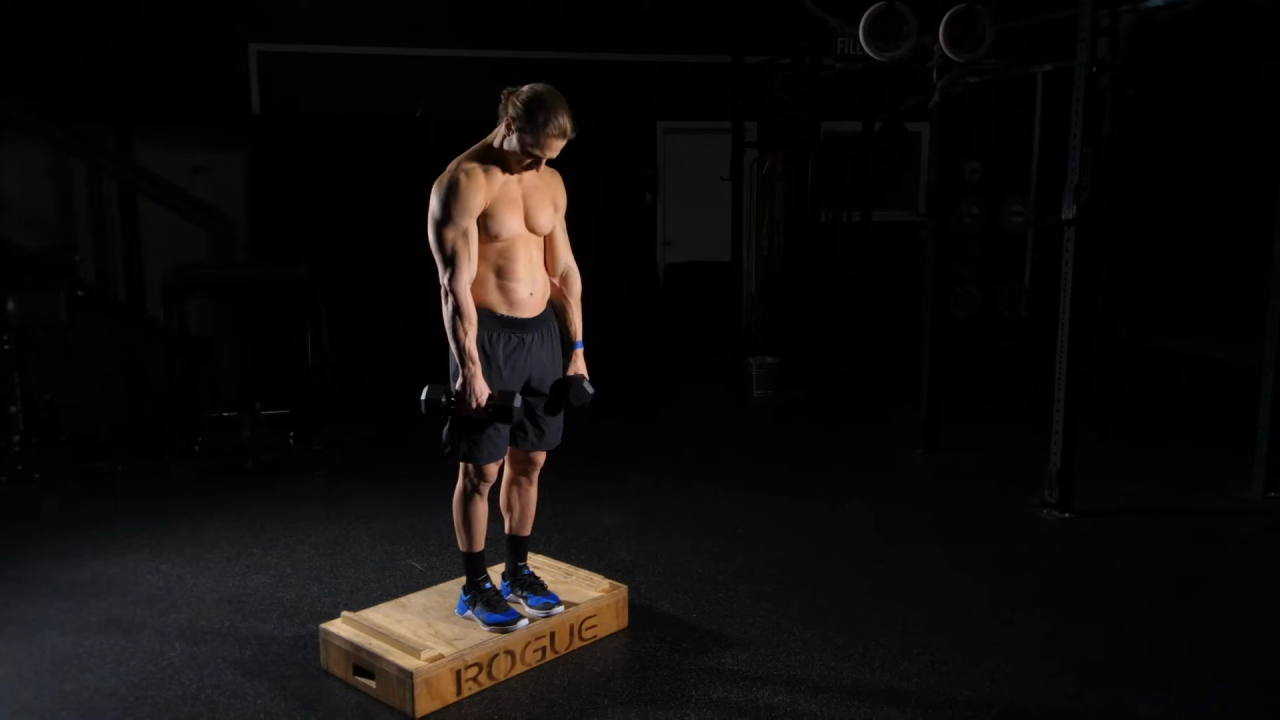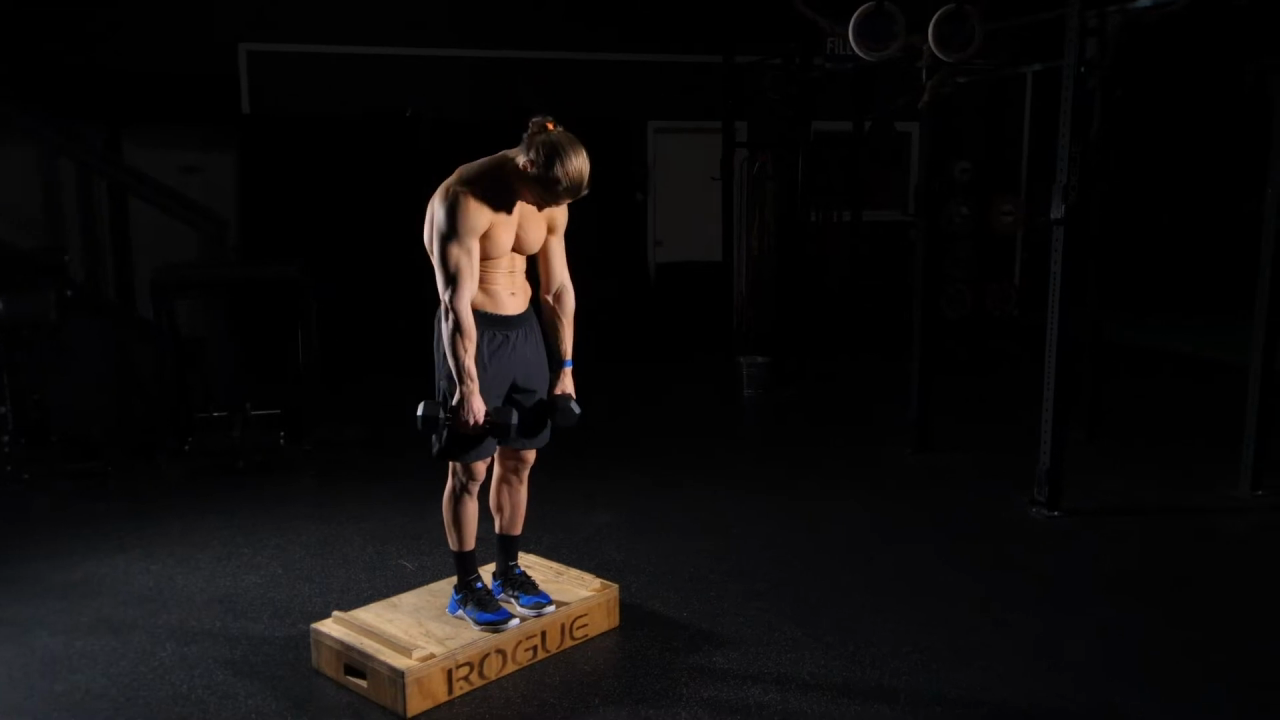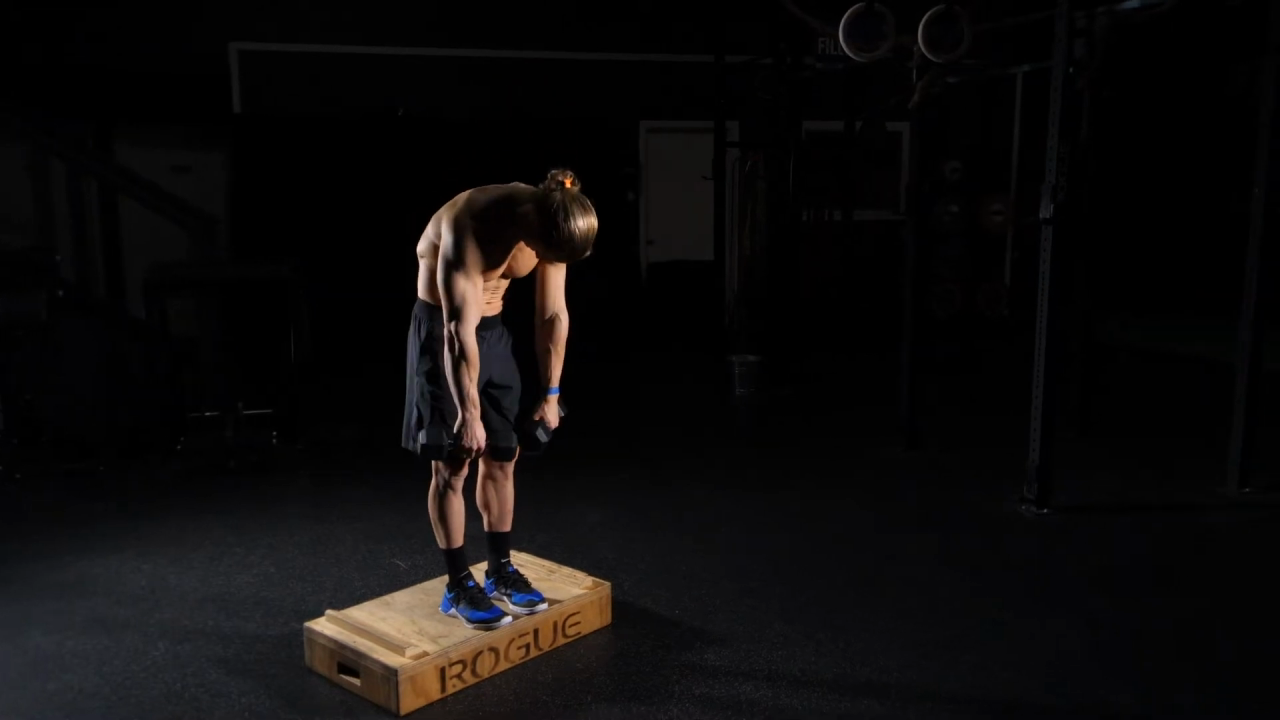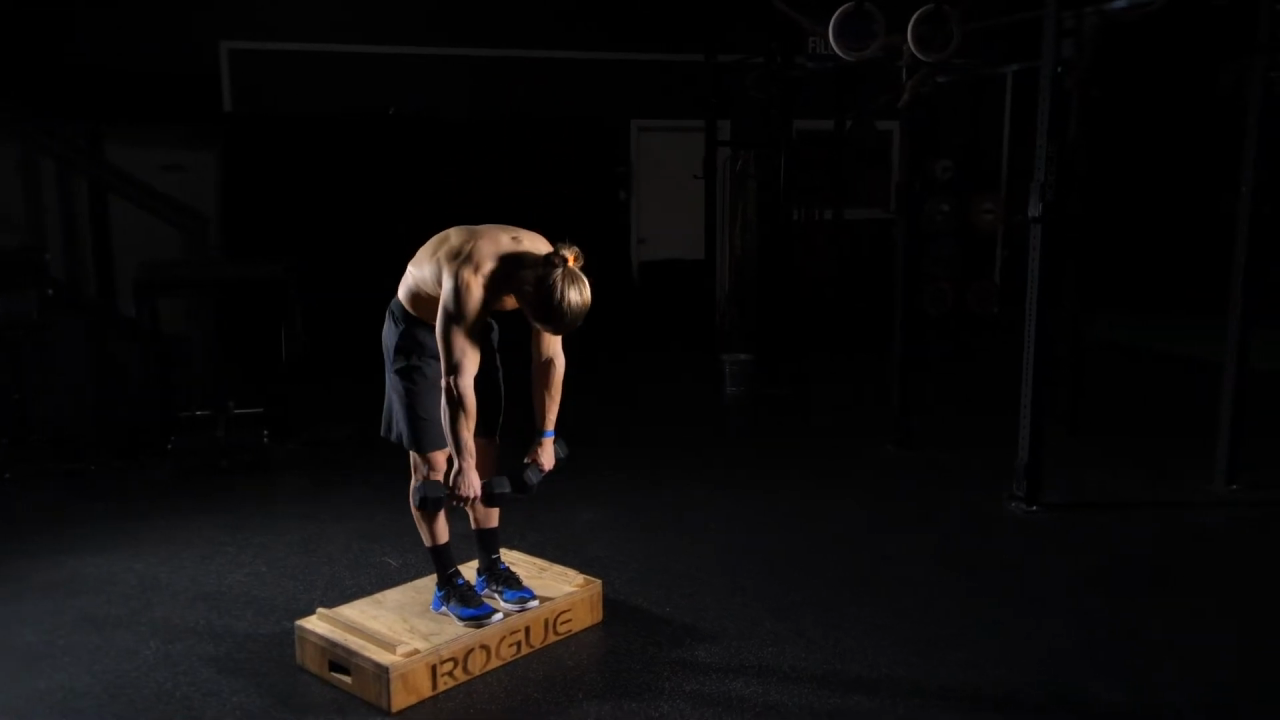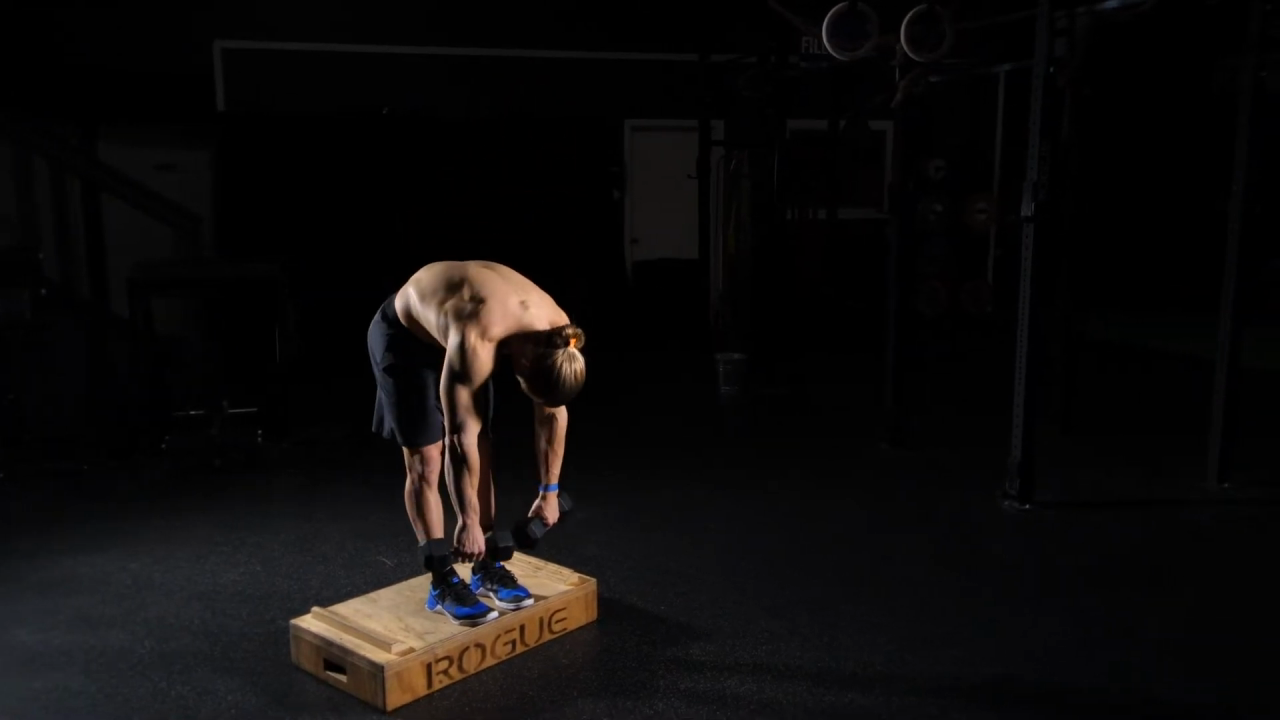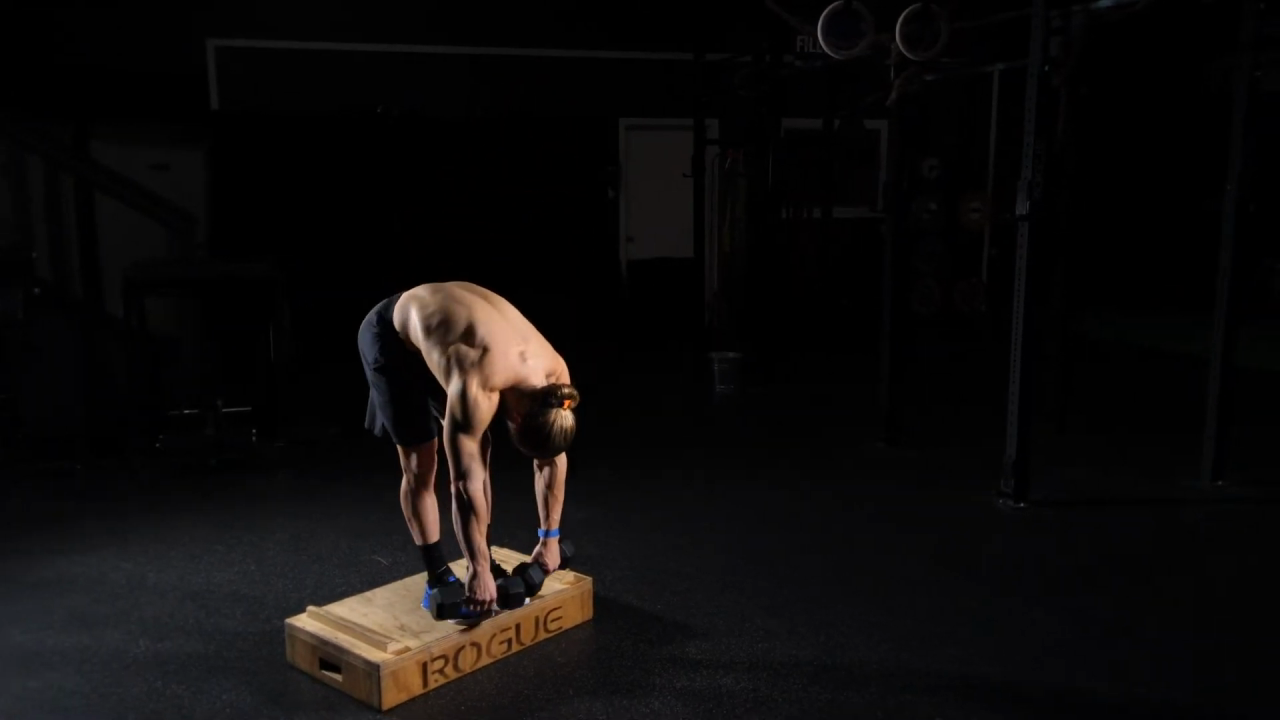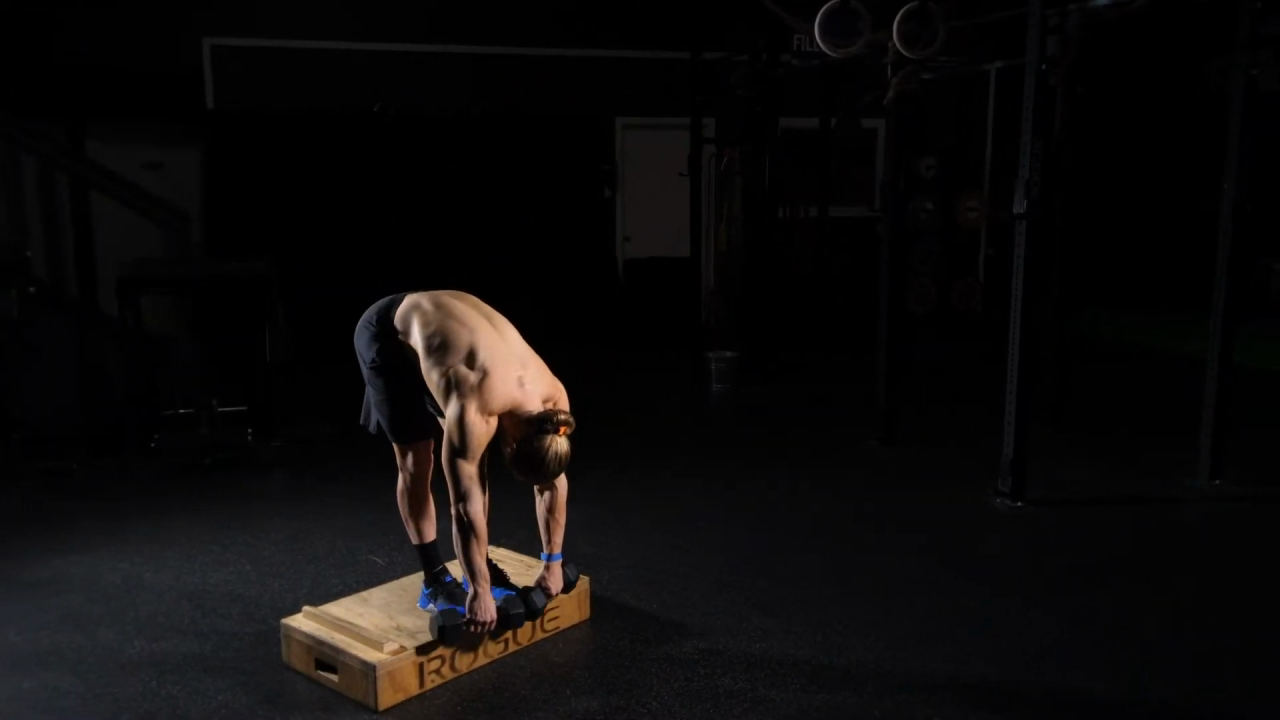
dt=0.7s
person 1, frame 1
left shoulder: (550, 183)
right shoulder: (462, 183)
left elbow: (564, 270)
right elbow: (455, 287)
left wrist: (576, 347)
right wrist: (469, 368)
left hip: (541, 334)
right hip: (489, 336)
left knee: (529, 461)
right knee: (481, 470)
left ankle: (517, 572)
right ankle: (475, 588)
person 1, frame 2
left shoulder: (550, 204)
right shoulder: (464, 199)
left elbow: (559, 288)
right elbow: (457, 302)
left wrist: (565, 367)
right wrist: (468, 385)
left hip: (523, 330)
right hip: (473, 334)
left knee: (519, 459)
right knee: (470, 468)
left ankle: (508, 573)
right ankle: (467, 588)
person 1, frame 3
left shoulder: (550, 227)
right shoulder: (471, 226)
left elbow: (553, 316)
right elbow: (459, 331)
left wrist: (550, 394)
right wrist: (469, 414)
left hip: (496, 330)
right hip: (442, 331)
left knee: (503, 457)
right knee: (452, 464)
left ankle: (500, 570)
right ankle: (458, 587)
person 1, frame 4
left shoulder: (552, 274)
right shoulder: (472, 280)
left elbow: (550, 359)
right elbow: (458, 380)
left wrist: (545, 437)
right wrist: (462, 464)
left hip: (474, 327)
right hip: (416, 331)
left knee: (486, 455)
right knee: (433, 461)
left ankle: (491, 569)
right ankle: (448, 585)
person 1, frame 5
left shoulder: (556, 332)
right shoulder: (476, 341)
left elbow: (553, 412)
right elbow: (460, 436)
left wrist: (549, 491)
right wrist: (469, 522)
left hip: (451, 336)
right hip: (403, 336)
left knee: (482, 451)
right knee: (427, 460)
left ankle: (487, 568)
right ankle: (443, 584)
person 1, frame 6
left shoulder: (555, 373)
right shoulder: (477, 385)
left elbow: (553, 460)
right elbow: (465, 482)
left wrist: (550, 538)
right wrist: (478, 570)
left hip: (444, 324)
right hip: (392, 338)
left knee: (478, 451)
right knee: (421, 461)
left ankle: (485, 563)
right ankle: (439, 580)
person 1, frame 7
left shoulder: (553, 395)
right shoulder: (475, 409)
left elbow: (553, 483)
right elbow: (465, 506)
left wrist: (553, 562)
right wrist: (480, 591)
left hip: (442, 321)
right hip: (387, 334)
left knee: (471, 458)
right knee: (417, 460)
left ankle: (480, 565)
right ankle: (435, 581)
